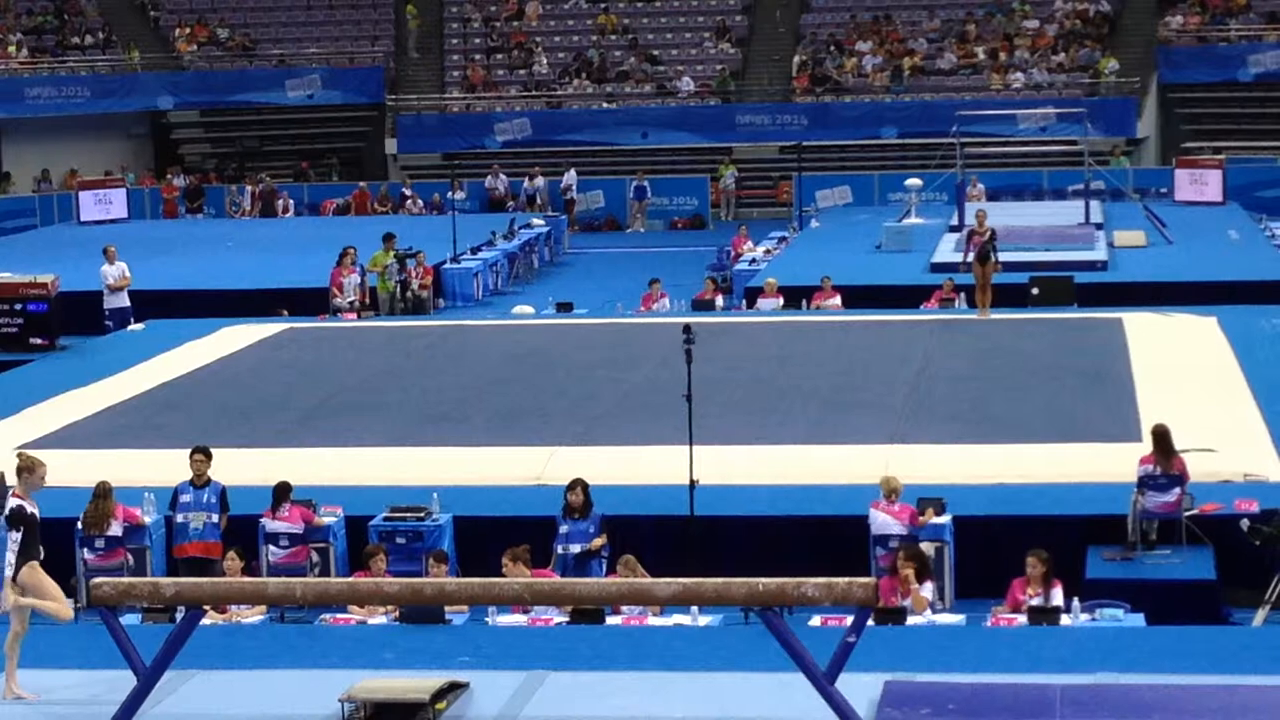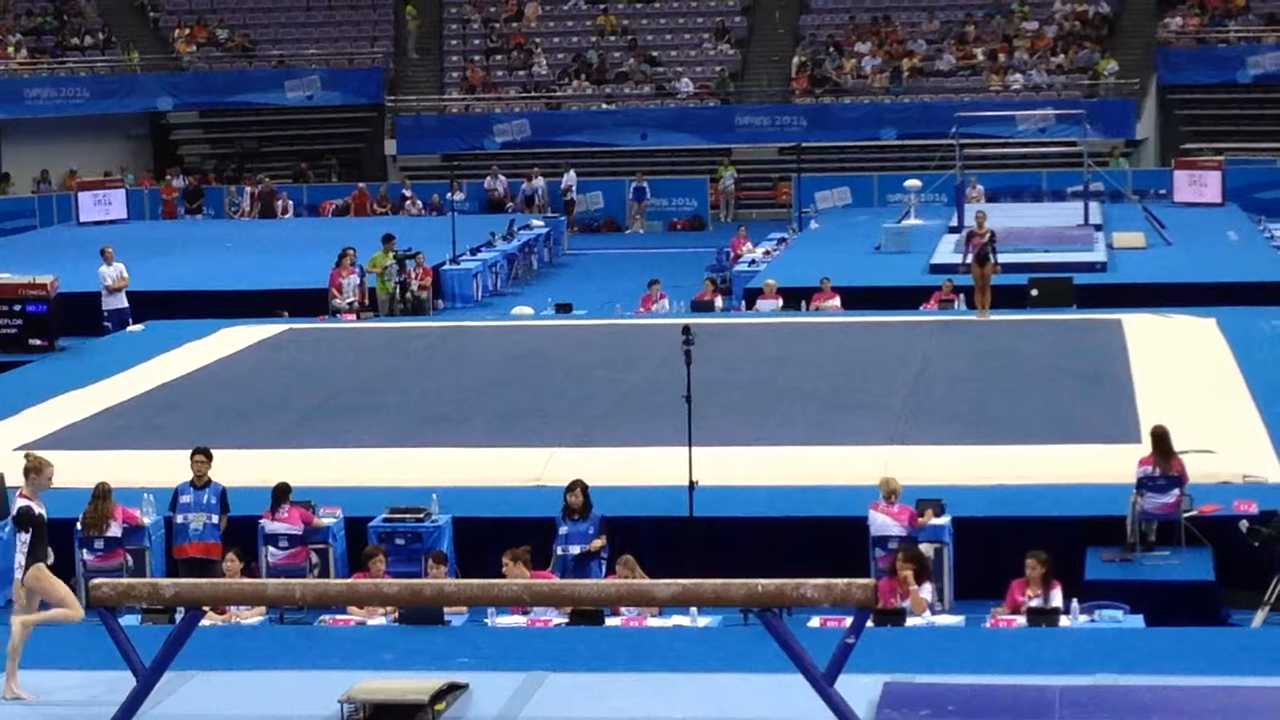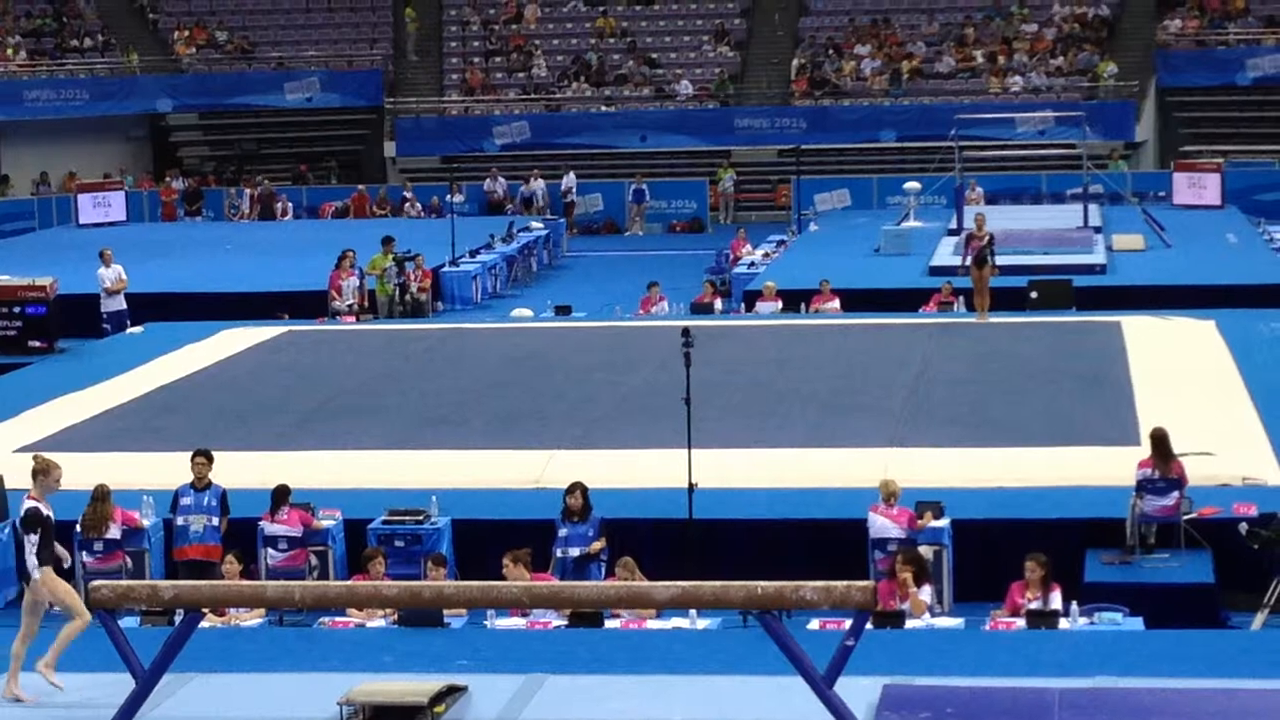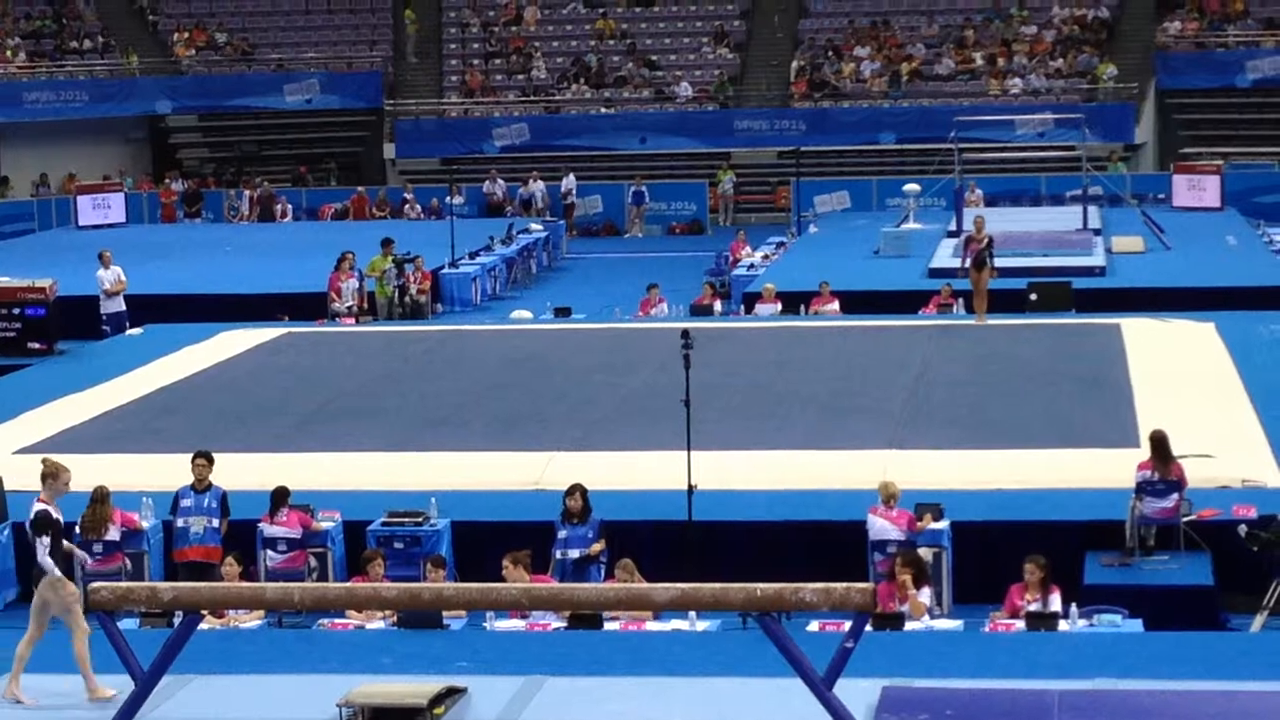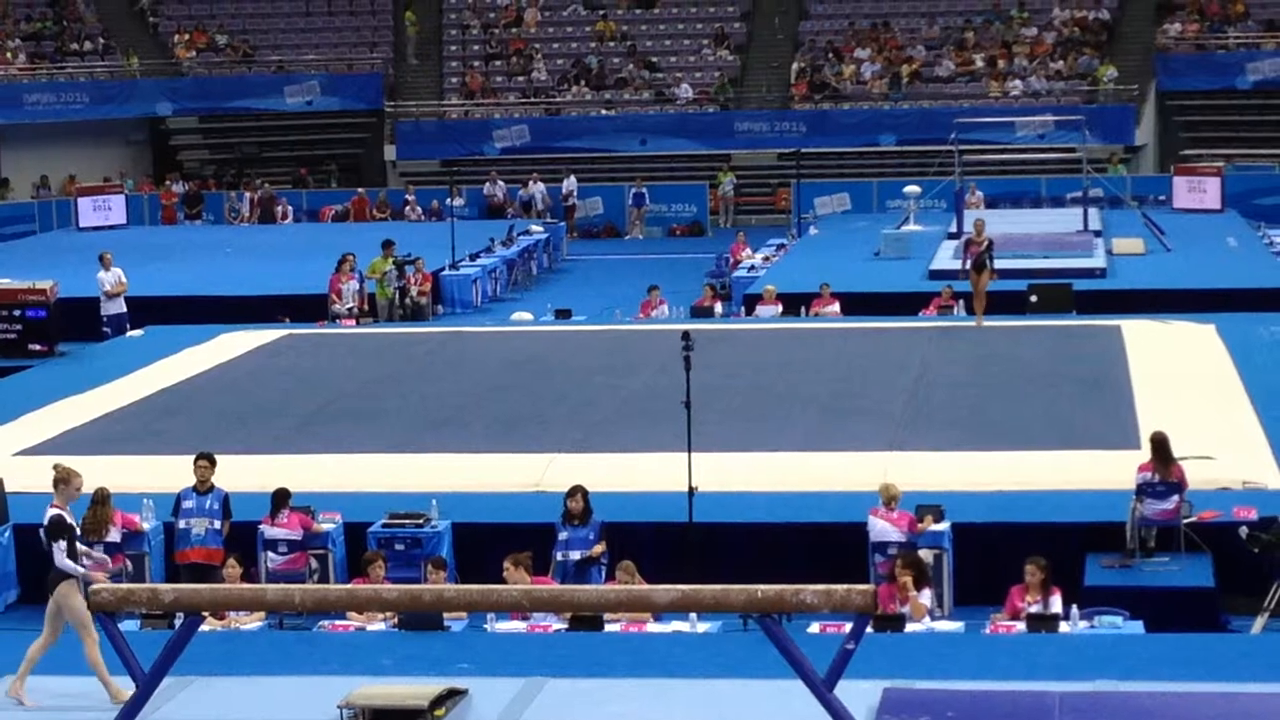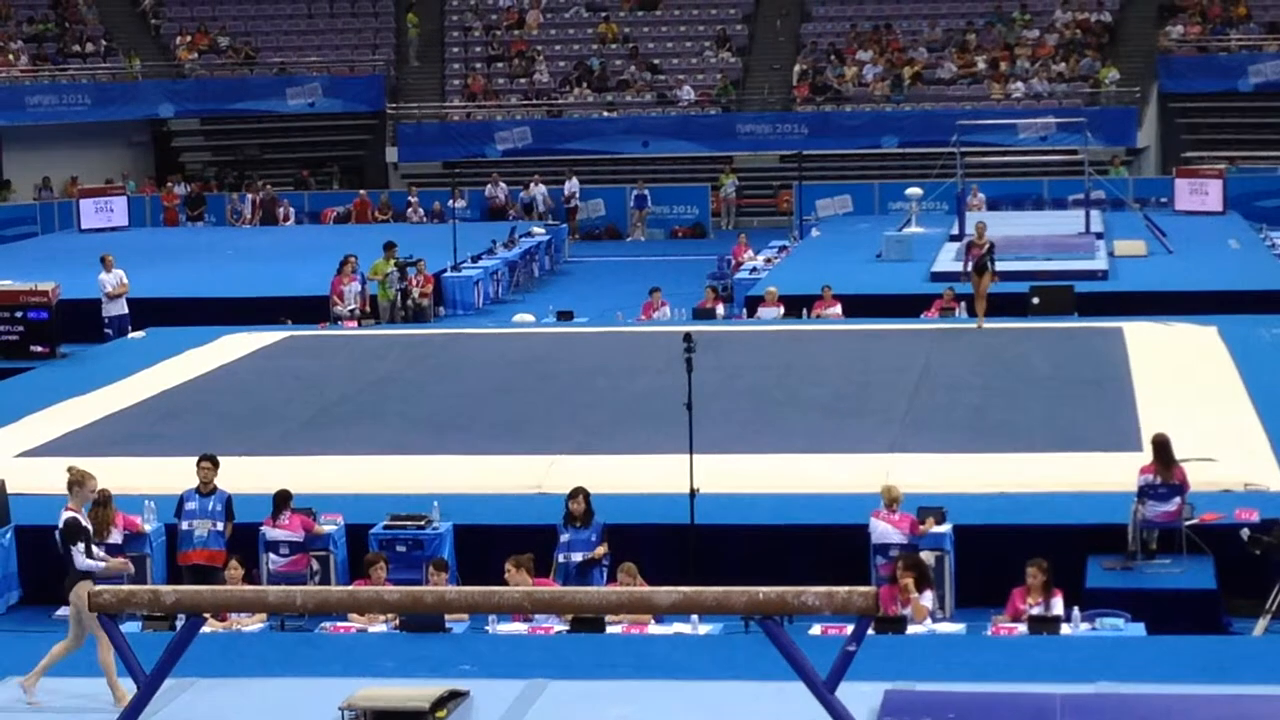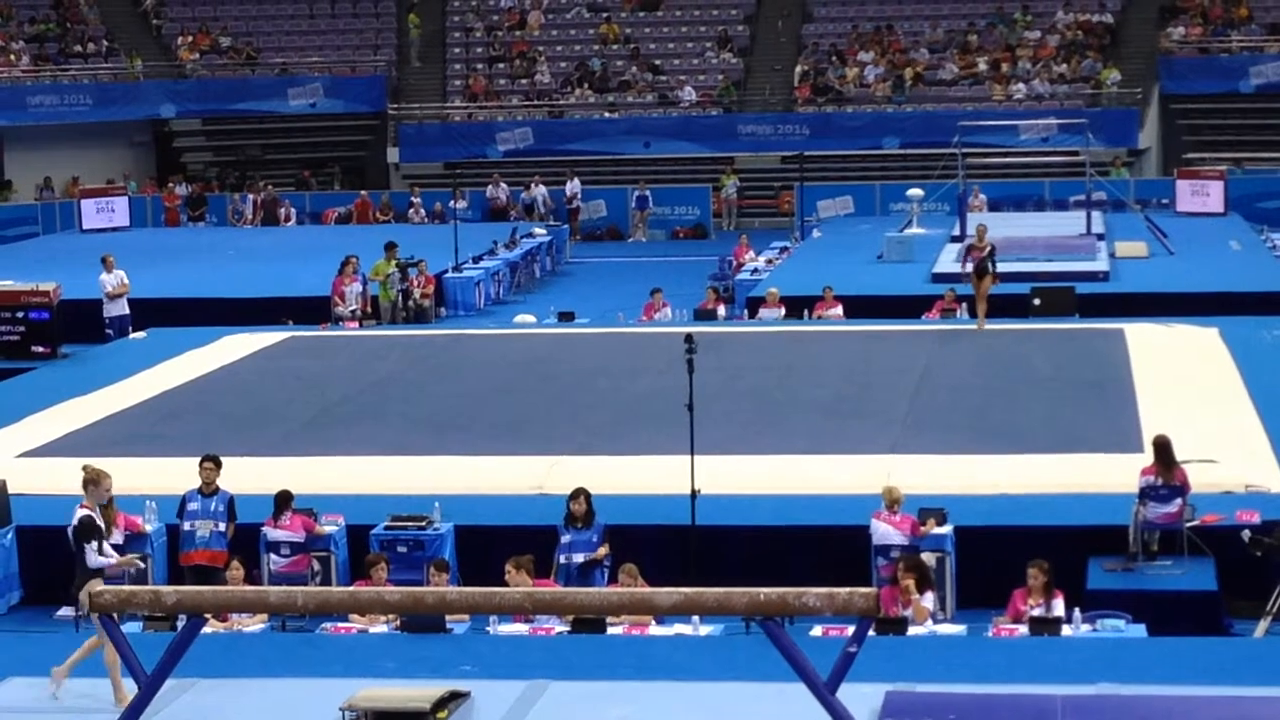
dt=0.1s
person 1, frame 1
left shoulder: (23, 497)
right shoulder: (17, 509)
right elbow: (12, 548)
left wrist: (37, 545)
right wrist: (7, 586)
left hip: (27, 565)
right hip: (26, 568)
left knee: (19, 627)
right knee: (65, 613)
left ankle: (10, 686)
person 1, frame 2
left shoulder: (30, 498)
right shoulder: (25, 510)
right elbow: (20, 549)
left wrist: (44, 548)
right wrist: (18, 586)
left hip: (35, 568)
right hip: (33, 570)
left knee: (24, 631)
right knee: (75, 611)
left ankle: (11, 685)
right ankle: (22, 619)
person 1, frame 3
left shoulder: (40, 501)
right shoulder: (33, 511)
right elbow: (30, 552)
left wrist: (56, 548)
right wrist: (38, 587)
left hip: (41, 572)
right hip: (41, 574)
left knee: (28, 631)
right knee: (82, 617)
left ankle: (11, 686)
right ankle: (46, 663)
person 1, frame 4
left shoulder: (49, 505)
right shoulder: (43, 514)
right elbow: (42, 556)
left wrist: (72, 549)
right wrist: (65, 585)
left hip: (46, 578)
right hip: (49, 578)
left knee: (34, 632)
right knee: (81, 629)
left ankle: (12, 685)
right ankle: (93, 689)
person 1, frame 5
left shoulder: (63, 511)
right shoulder: (57, 519)
right elbow: (60, 561)
left wrist: (90, 554)
right wrist: (88, 575)
left hip: (61, 582)
right hip: (64, 584)
left knee: (48, 637)
right knee: (90, 638)
left ankle: (16, 685)
right ankle: (114, 692)
person 1, frame 6
left shoulder: (78, 514)
right shoulder: (72, 522)
right elbow: (79, 562)
left wrist: (110, 561)
right wrist: (108, 567)
left hip: (80, 583)
right hip: (79, 585)
left knee: (75, 640)
right knee: (105, 640)
left ankle: (32, 679)
right ankle: (119, 697)
person 1, frame 7
left shoulder: (91, 512)
right shoulder: (86, 519)
right elbow: (91, 560)
left wrist: (119, 559)
right wrist: (121, 562)
left hip: (94, 581)
right hip: (89, 584)
left knee: (104, 636)
right knee: (112, 639)
left ankle: (62, 671)
right ankle: (121, 697)
